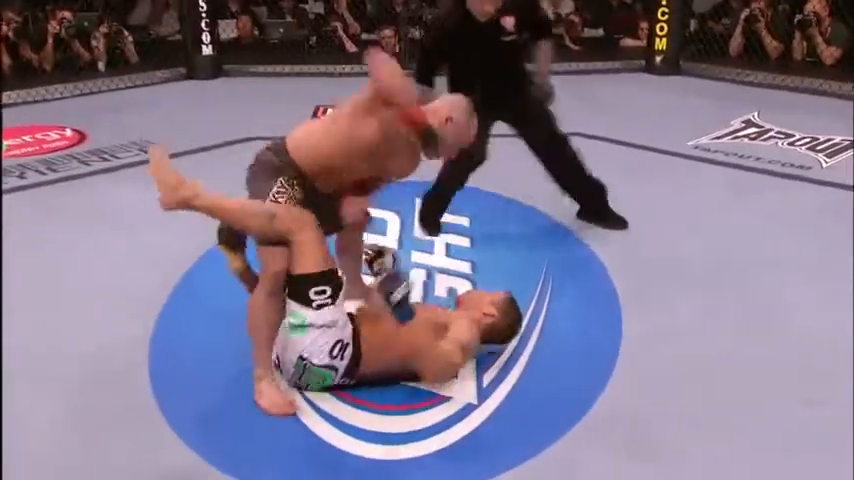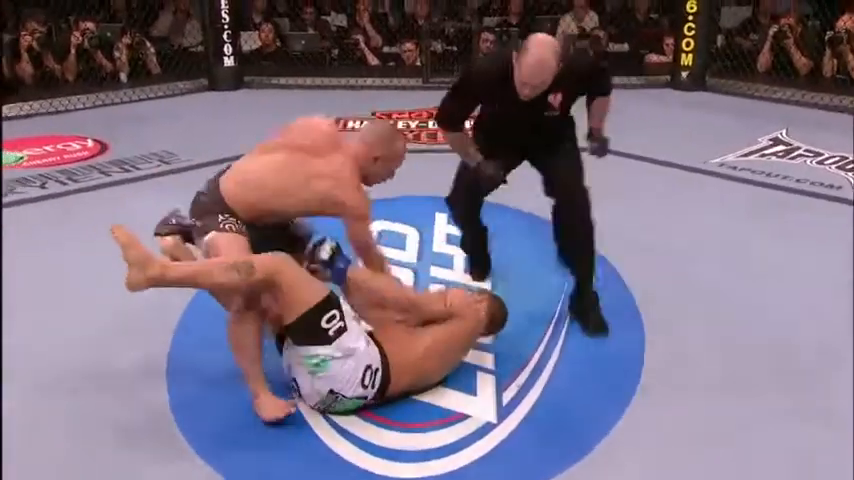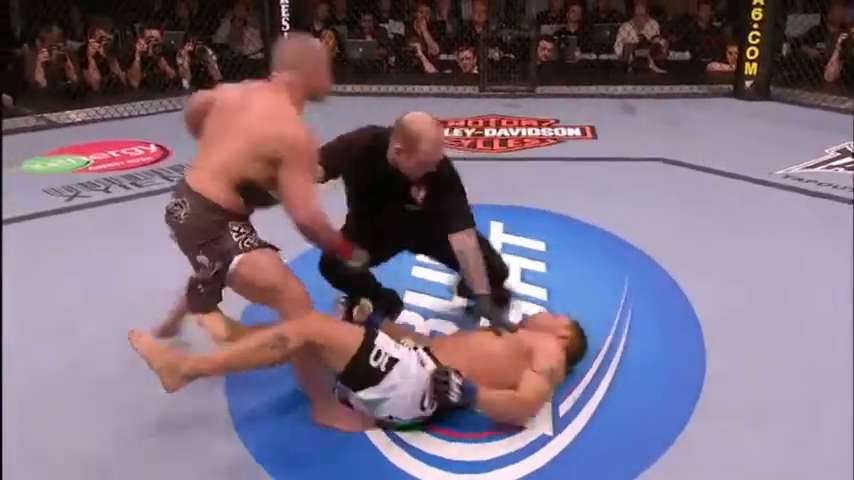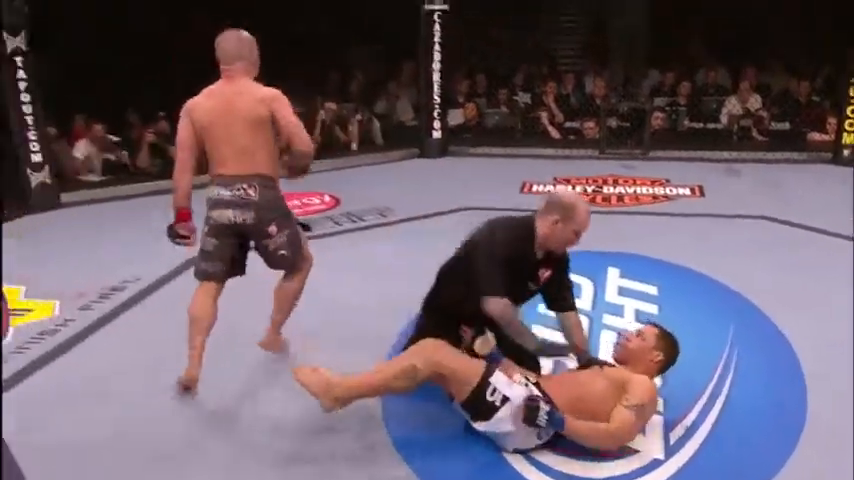
dt=0.7s
person 1, frame 1
left shoulder: (464, 334)
right shoulder: (447, 323)
left elbow: (435, 369)
left hip: (321, 356)
right hip: (307, 355)
left knee: (301, 222)
left ankle: (187, 194)
person 1, frame 2
left shoulder: (465, 320)
right shoulder: (435, 327)
left elbow: (401, 297)
right elbow: (371, 314)
left wrist: (340, 268)
left hip: (347, 374)
right hip: (323, 376)
left knee: (278, 265)
left ankle: (155, 270)
person 1, frame 3
left shoulder: (548, 353)
right shoulder: (500, 341)
left elbow: (524, 404)
left wrist: (466, 392)
right wrist: (374, 321)
left hip: (412, 383)
right hip: (401, 358)
left knee: (306, 329)
right knee: (310, 319)
left ankle: (185, 367)
person 1, frame 4
left shoulder: (641, 388)
right shoulder: (605, 373)
left elbow: (615, 436)
left wrist: (556, 421)
right wrist: (494, 355)
left hip: (521, 417)
right hip: (521, 395)
left knee: (435, 358)
right knee: (432, 346)
left ankle: (339, 394)
right ankle: (342, 385)
person 2, frame 1
left shoulder: (411, 159)
right shoulder: (393, 106)
left elbow: (362, 185)
right elbow: (378, 61)
left wrist: (356, 205)
right wrist: (423, 122)
right hip: (281, 171)
left knee: (353, 220)
right knee: (276, 272)
right ankle: (263, 377)
person 2, frame 2
left shoulder: (322, 130)
right shoulder: (349, 195)
left elbow: (262, 151)
right elbow: (369, 255)
left hip: (246, 197)
right hip: (219, 209)
right knee: (244, 297)
right ankle: (261, 394)
person 2, frame 3
left shoulder: (232, 94)
right shoulder: (294, 135)
left elbow: (192, 111)
right elbow: (305, 216)
right wrist: (348, 251)
left hip: (184, 205)
right hip: (213, 221)
left knee: (210, 280)
right knee: (295, 302)
left ankle: (171, 323)
right ankle: (325, 408)
person 2, frame 4
left shoulder: (194, 106)
right shoulder: (269, 97)
left elbow: (183, 166)
right elbow: (305, 148)
left wrist: (182, 216)
right wrist: (296, 165)
left hip: (221, 199)
right hip: (261, 198)
left knee: (208, 286)
right knee: (299, 265)
right ankle: (273, 334)
person 3, frame 1
right shoulder: (447, 23)
left elbow: (542, 34)
right elbow: (424, 78)
left wrist: (542, 79)
left hip: (515, 87)
right hip: (471, 95)
left knee: (551, 142)
right knee: (470, 153)
left ankle: (593, 206)
right ankle: (432, 207)
person 3, frame 2
left shoulder: (576, 66)
right shoulder: (487, 70)
left elbow: (601, 85)
right elbow: (448, 124)
left wrist: (596, 131)
right wrist: (478, 163)
left hip: (552, 140)
right hip: (494, 139)
left knee: (573, 204)
right knee: (462, 199)
left ankle: (584, 294)
right ankle: (478, 255)
person 3, frame 3
left shoulder: (440, 169)
right shoulder: (362, 147)
left elbow: (462, 235)
left wrist: (482, 295)
left hip: (428, 223)
right hip: (373, 227)
left knee: (493, 272)
right knee: (334, 265)
left ankle: (478, 292)
right ankle: (377, 300)
person 3, frame 4
right shoulder: (500, 239)
left elbow: (565, 307)
right elbow: (496, 306)
left wrist: (583, 354)
right wrist: (535, 346)
left hip: (494, 315)
right hip: (452, 309)
left knee: (528, 372)
